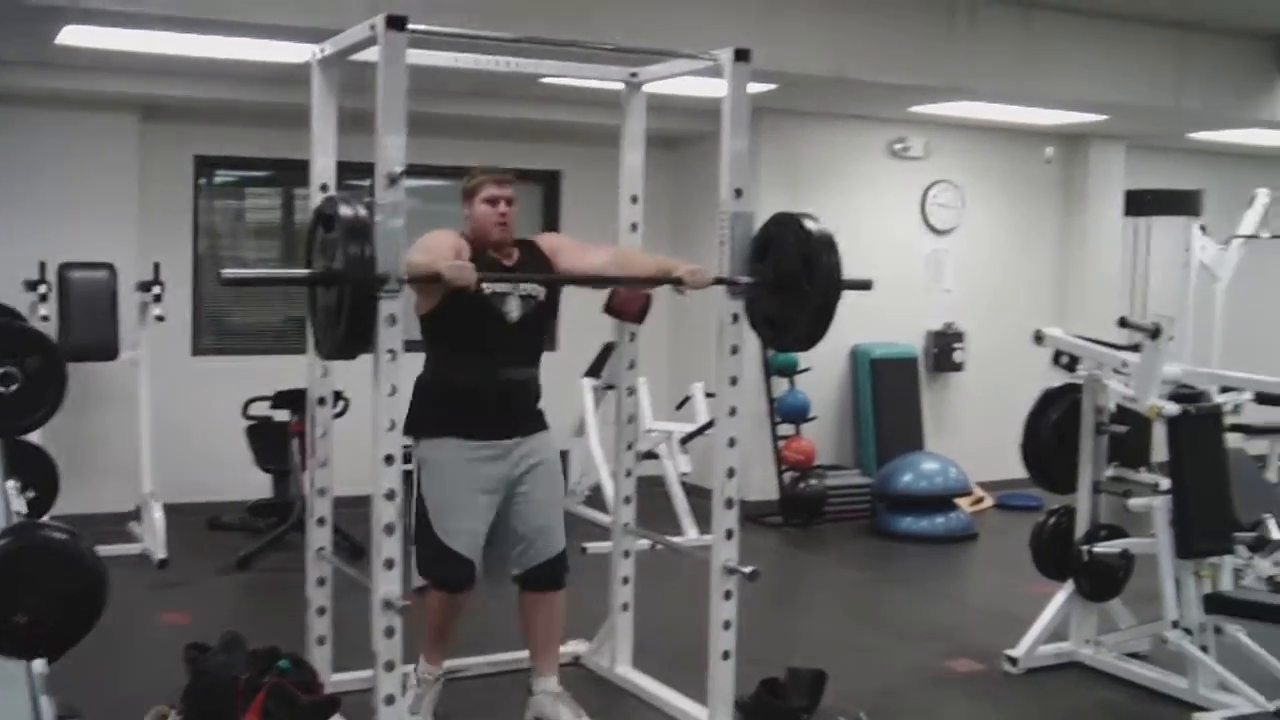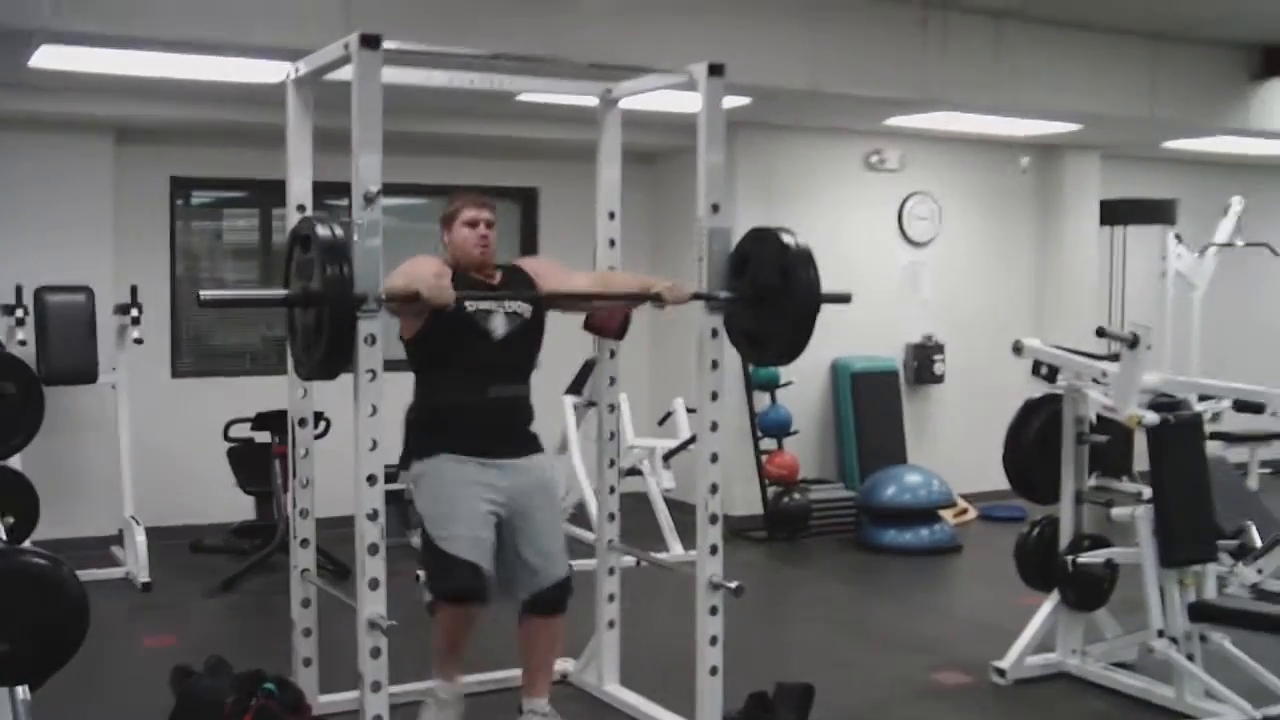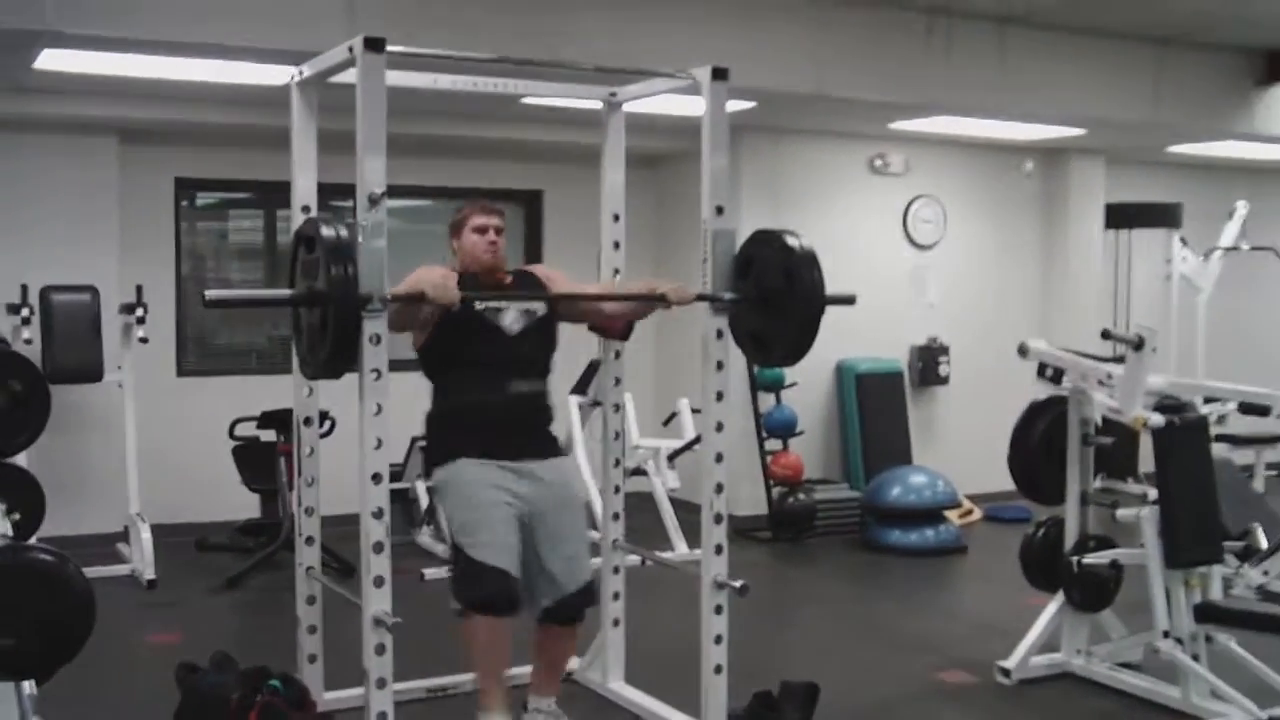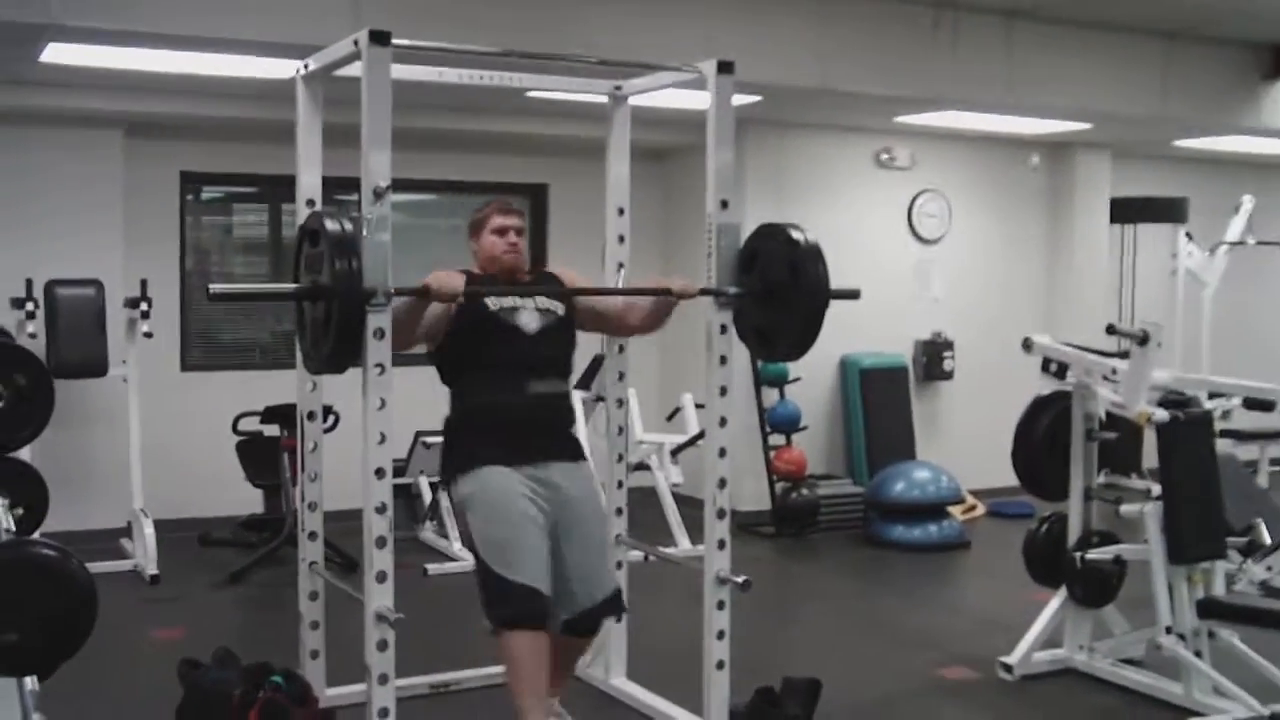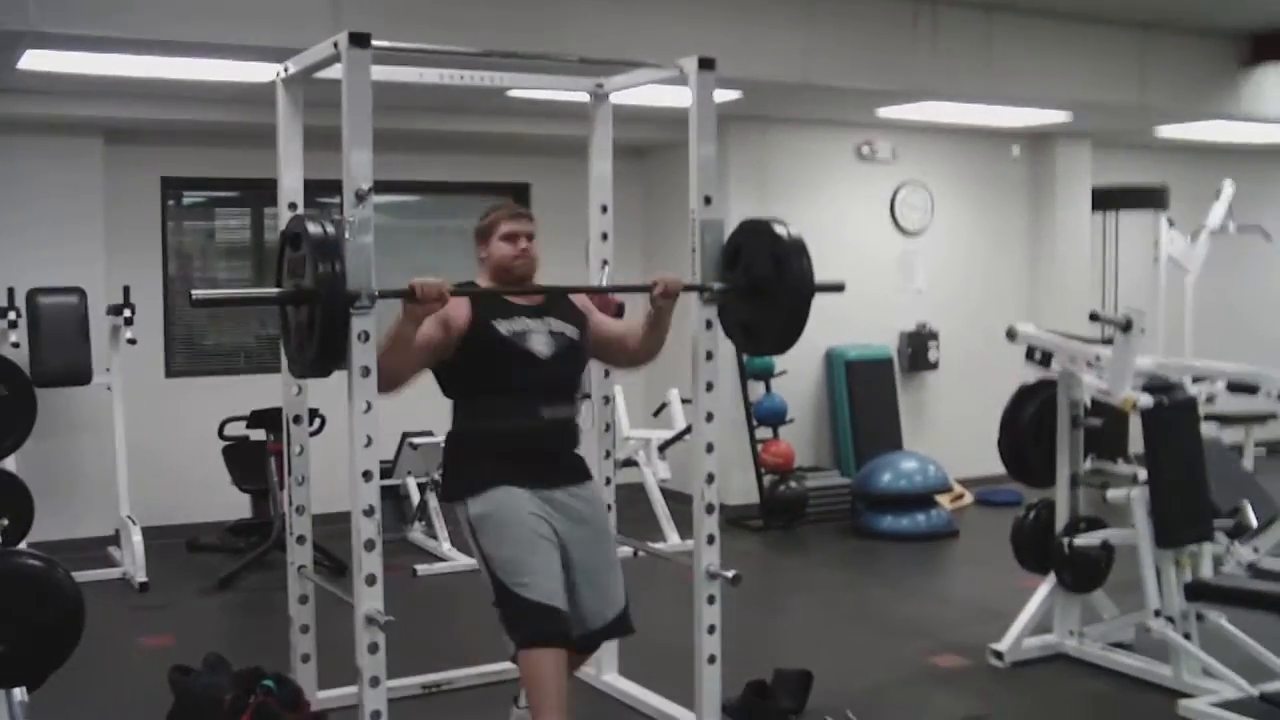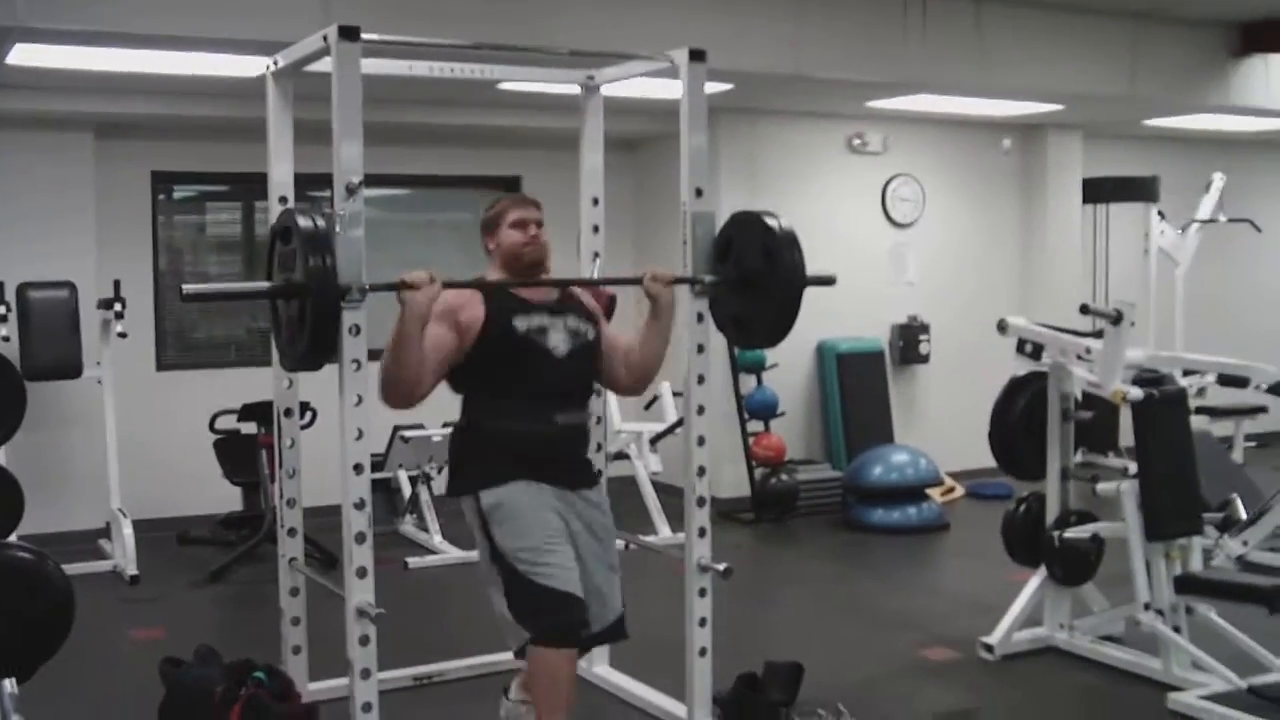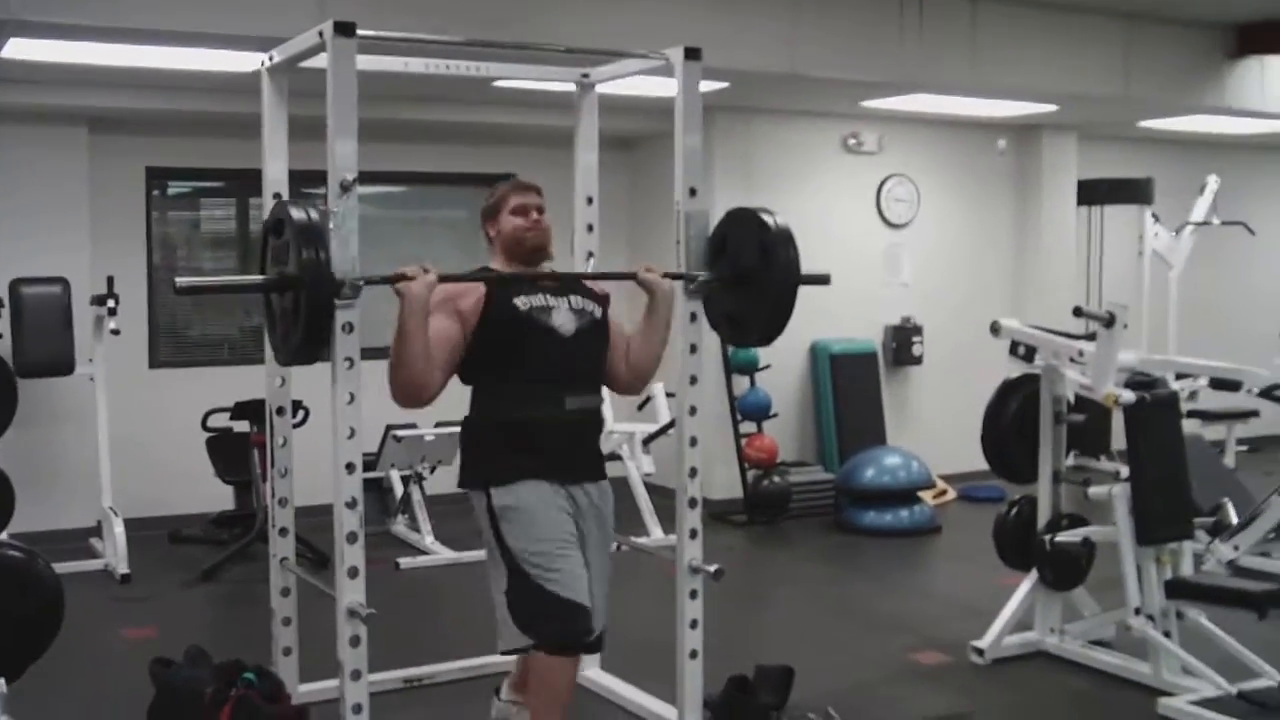
dt=0.1s
person 1, frame 1
left shoulder: (547, 251)
right shoulder: (447, 246)
left elbow: (613, 260)
right elbow: (415, 264)
left wrist: (673, 269)
right wrist: (440, 268)
left hip: (525, 432)
right hip: (453, 436)
left knee: (546, 562)
right knee: (451, 566)
right ankle: (428, 673)
person 1, frame 2
left shoulder: (530, 275)
right shoulder: (431, 272)
left elbow: (595, 286)
right elbow: (392, 291)
left wrist: (653, 286)
right wrist: (417, 290)
left hip: (521, 454)
right hip: (448, 456)
left knee: (549, 584)
right knee: (462, 578)
person 1, frame 3
left shoulder: (542, 284)
right shoulder: (442, 285)
left elbow: (615, 306)
right elbow: (395, 316)
left wrist: (659, 296)
right wrist: (420, 296)
left hip: (542, 455)
right hip: (470, 459)
left knee: (571, 591)
right knee: (492, 586)
person 1, frame 4
left shoulder: (559, 285)
right shoulder: (457, 291)
left elbow: (631, 316)
right elbow: (397, 337)
left wrist: (668, 296)
right wrist: (425, 298)
left hip: (563, 460)
right hip: (490, 466)
left knee: (591, 600)
right knee: (521, 601)
person 1, frame 5
left shoulder: (569, 304)
right shoulder: (458, 310)
left elbow: (634, 351)
right elbow: (387, 377)
left wrist: (662, 306)
right wrist: (416, 313)
left hip: (569, 480)
right hip: (496, 487)
left knee: (602, 615)
right knee: (544, 619)
person 1, frame 6
left shoulder: (576, 303)
right shoulder: (464, 306)
left elbow: (632, 377)
right elbow: (401, 393)
left wrist: (661, 306)
right wrist: (414, 312)
left hip: (575, 479)
right hip: (502, 481)
left knee: (600, 617)
right knee: (558, 613)
person 1, frame 7
left shoulder: (587, 293)
right shoulder: (467, 297)
left elbow: (631, 377)
right elbow: (413, 391)
left wrist: (661, 301)
right wrist: (414, 307)
left hip: (586, 474)
right hip: (513, 477)
left knee: (579, 620)
right knee: (563, 617)
